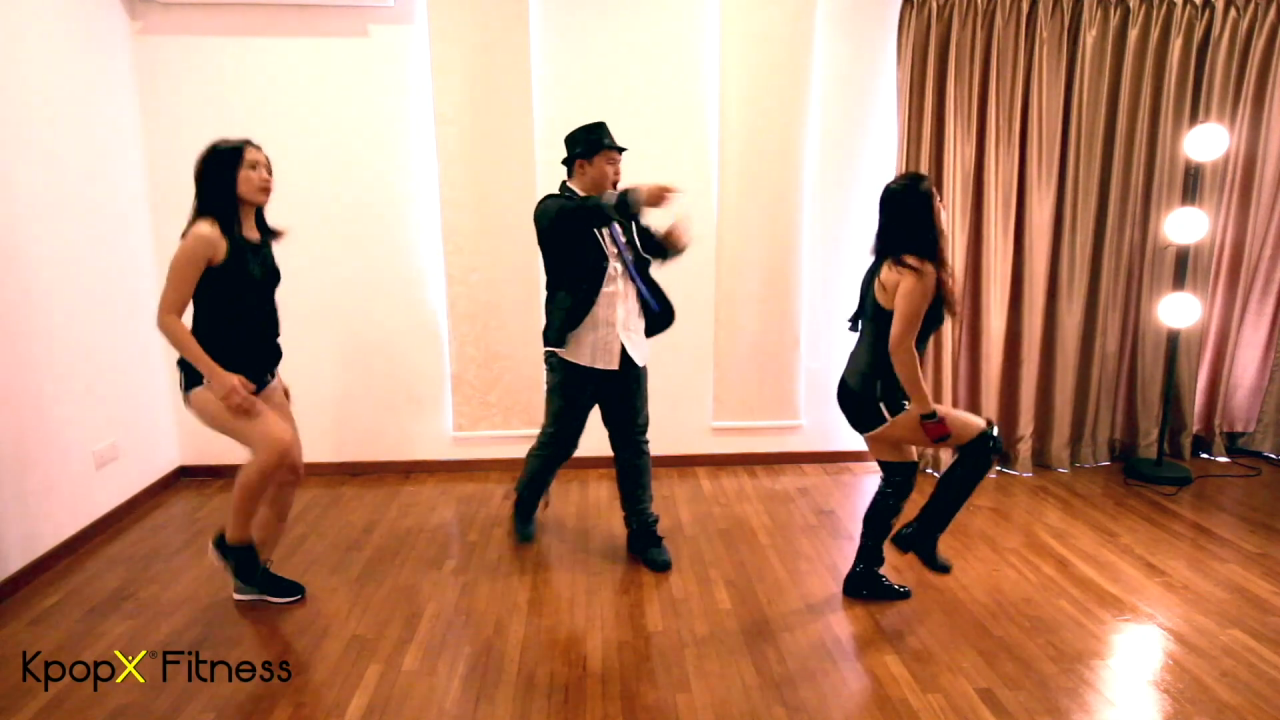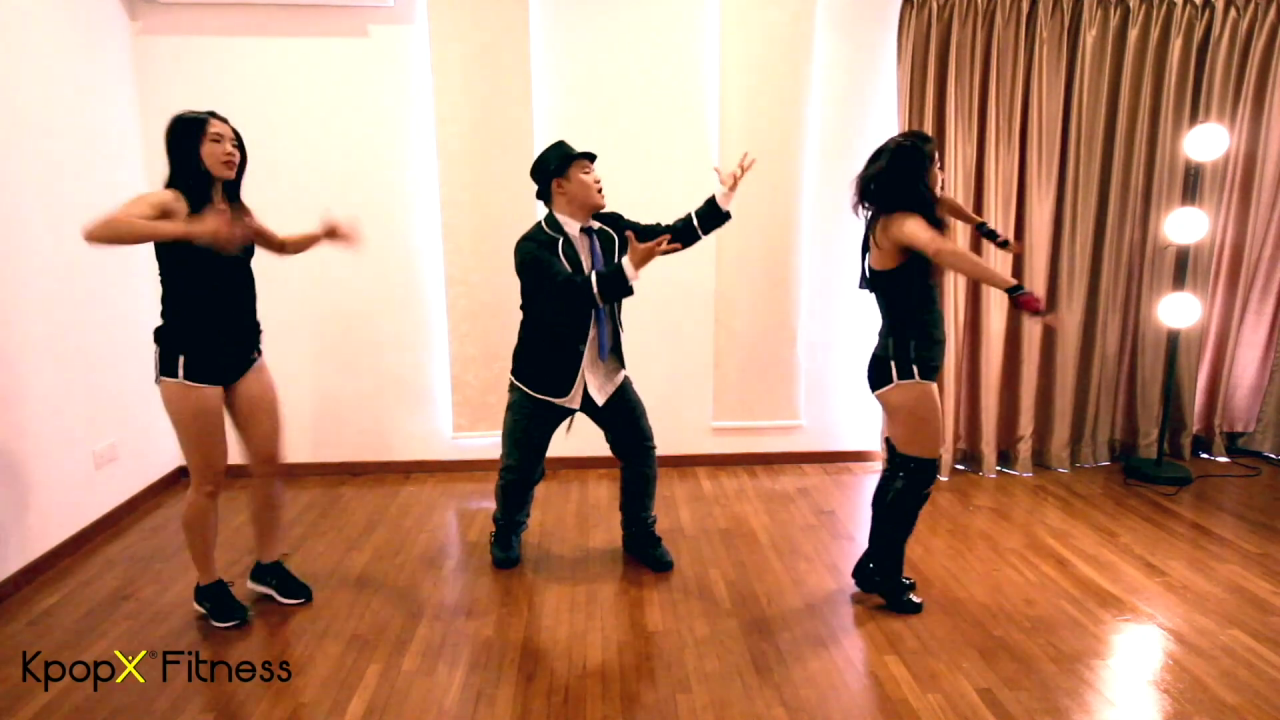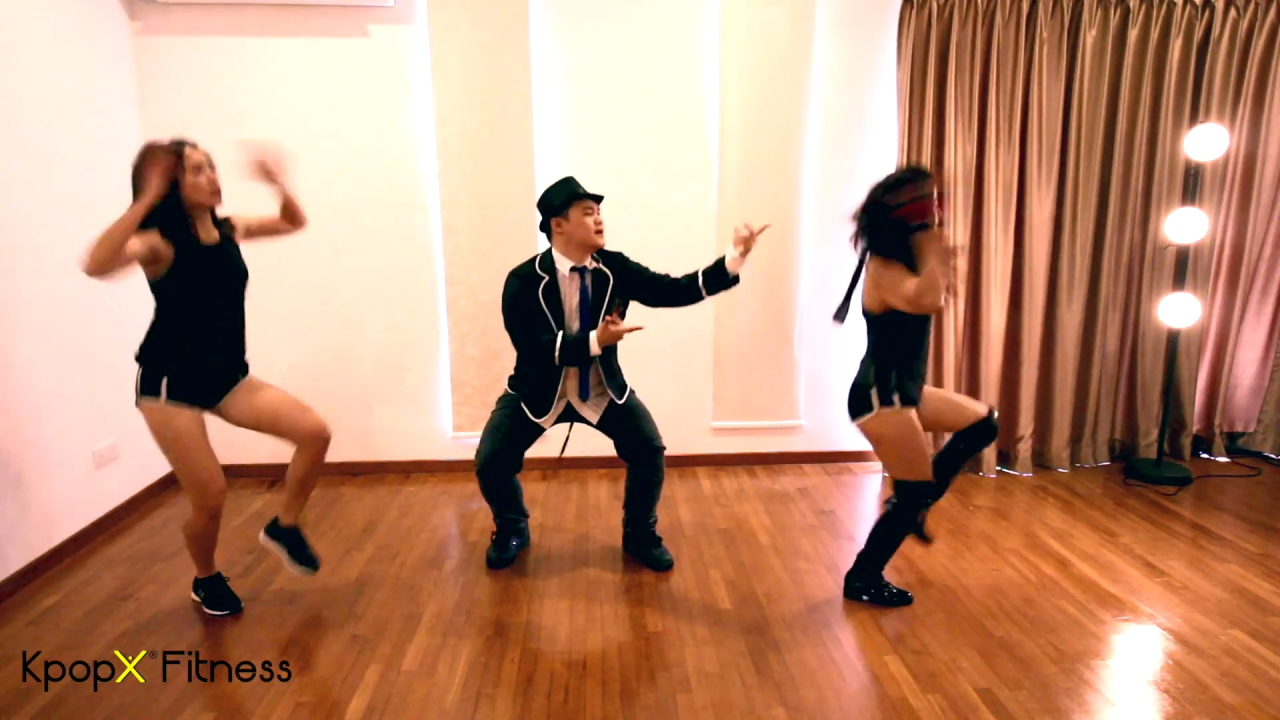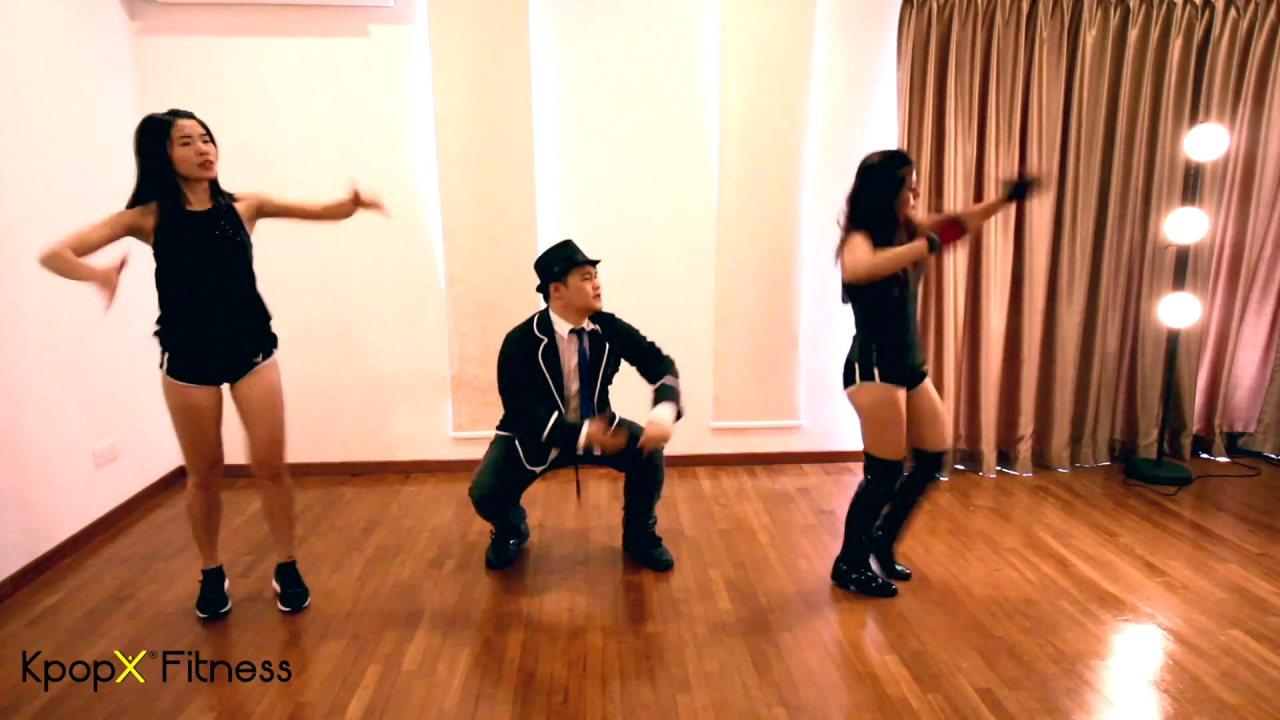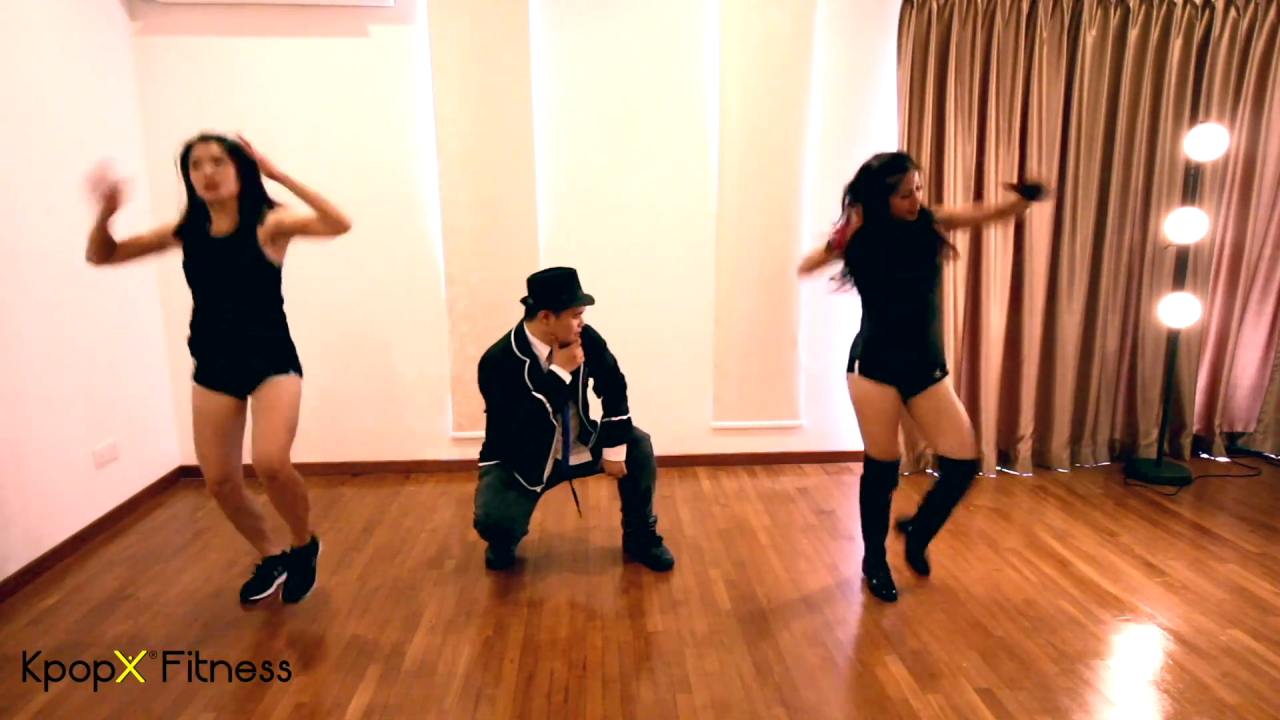
dt=0.7s
person 1, frame 1
left shoulder: (259, 235)
right shoulder: (206, 237)
right elbow: (169, 317)
left wrist: (277, 375)
right wrist: (218, 373)
left hip: (261, 373)
right hip: (214, 375)
left knee: (289, 470)
right knee: (280, 445)
left ankle: (255, 573)
right ankle: (234, 537)
person 1, frame 2
left shoulder: (234, 212)
right shoulder: (169, 204)
left elbow: (283, 245)
right elbow: (98, 231)
left wrist: (321, 234)
right wrist: (190, 229)
left hip: (241, 354)
right hip: (188, 360)
left knee: (268, 464)
right knee: (209, 480)
left ankle: (268, 567)
right ankle: (208, 587)
person 1, frame 3
left shoulder: (230, 229)
right shoulder: (157, 241)
left elbow: (292, 222)
right elbow: (96, 267)
left wrist: (278, 185)
right wrist: (144, 202)
left hip: (228, 376)
right hip: (170, 384)
left knee: (314, 434)
right knee: (209, 498)
left ankle: (284, 527)
right ankle: (205, 579)
person 1, frame 4
left shoulder: (244, 206)
right shoulder: (147, 217)
left elbow: (326, 214)
right elbow: (54, 255)
left wrist: (354, 202)
right wrist: (95, 273)
left hip: (251, 350)
right hip: (187, 357)
left knee: (270, 467)
right knee: (204, 475)
left ankle: (287, 568)
right ankle: (211, 573)
person 1, frame 5
left shoulder: (268, 221)
right shoulder: (184, 230)
left elbow: (340, 225)
right elbow: (101, 256)
left wrist: (285, 180)
right wrist: (105, 214)
left hip: (273, 365)
right hip: (214, 371)
left knee: (271, 462)
right knee: (220, 481)
left ankle: (304, 543)
right ankle: (272, 557)
person 2, frame 1
left shoulder: (892, 262)
right shoulder: (918, 272)
right elbow: (900, 344)
right wrist: (925, 409)
left hip: (861, 388)
right hip: (879, 397)
left knee: (897, 480)
right knee: (982, 442)
left ankle: (864, 574)
right ankle: (922, 533)
person 2, frame 2
left shoulder: (905, 217)
right shoulder: (896, 222)
left elbow: (942, 204)
right elbow: (943, 251)
left wrist: (985, 230)
right wrist: (1013, 288)
left hip: (911, 363)
right hip: (903, 365)
left knee: (904, 471)
right knee: (915, 474)
left ankle: (876, 563)
right ankle: (883, 575)
person 2, frame 3
left shoulder: (899, 253)
right shoulder: (889, 265)
right elbow: (930, 301)
right wrist: (930, 235)
left hip: (903, 389)
right hip: (882, 396)
left knee: (982, 424)
right knee: (914, 492)
left ankle: (912, 505)
right ankle: (863, 579)
person 2, frame 4
left shoulder: (904, 226)
right shoulder: (859, 240)
left elbow: (961, 223)
right elbow: (859, 268)
left wrist: (1008, 196)
right wrist: (929, 244)
left hip: (909, 367)
right hip: (874, 370)
left knee: (932, 461)
right knee: (883, 473)
left ankle: (881, 543)
right ankle: (849, 564)
person 2, frame 5
left shoulder: (931, 225)
right shoulder: (862, 240)
left elbow: (995, 213)
right elbow: (806, 267)
left wrist: (1025, 197)
right wrist: (838, 241)
left hip: (928, 370)
right hip: (873, 369)
left knee: (964, 464)
right knee: (882, 468)
left ankle: (918, 531)
right ankle: (876, 560)
person 3, frame 1
left shoulder: (615, 210)
right shoulder: (556, 209)
left elbow: (646, 248)
right elbow: (583, 217)
left wrist: (669, 242)
right wrist: (632, 202)
left hip: (627, 348)
right hip: (577, 350)
left knee: (632, 443)
right knee: (559, 440)
left ankle: (642, 532)
right ankle: (526, 502)
person 3, frame 2
left shoulder: (610, 228)
right shoulder: (534, 246)
left elbow: (671, 236)
right elbow: (572, 294)
left wrist: (723, 197)
right wrist: (629, 269)
left hip: (605, 373)
right hip: (546, 378)
left knee: (640, 449)
right knee: (520, 467)
left ankle: (639, 535)
right ankle: (508, 531)
person 3, frame 3
left shoulder: (616, 268)
right shoulder: (524, 281)
left elbow: (673, 290)
right elbow: (531, 346)
left wrist: (732, 262)
right wrist: (594, 342)
left hip: (603, 388)
right hip: (537, 390)
left knee: (649, 450)
right knee: (491, 463)
left ankle: (639, 535)
right ankle: (512, 531)
person 3, frame 4
left shoulder: (608, 328)
right shoulder: (521, 341)
left elbow: (658, 362)
right elbow: (520, 411)
left wrist: (663, 412)
right wrist: (581, 435)
left hip: (595, 427)
right hip: (531, 434)
left knee: (648, 454)
right knee: (485, 493)
left ankle: (640, 536)
right ankle: (512, 531)
person 3, frame 5
left shoulder: (585, 339)
right shoulder: (498, 361)
left elbow: (613, 387)
right elbow: (520, 428)
left wrist: (614, 447)
right wrist: (559, 373)
left hip: (577, 446)
right hip: (518, 461)
left knee: (637, 444)
right knee: (494, 523)
left ankle: (639, 535)
right ankle: (504, 540)
